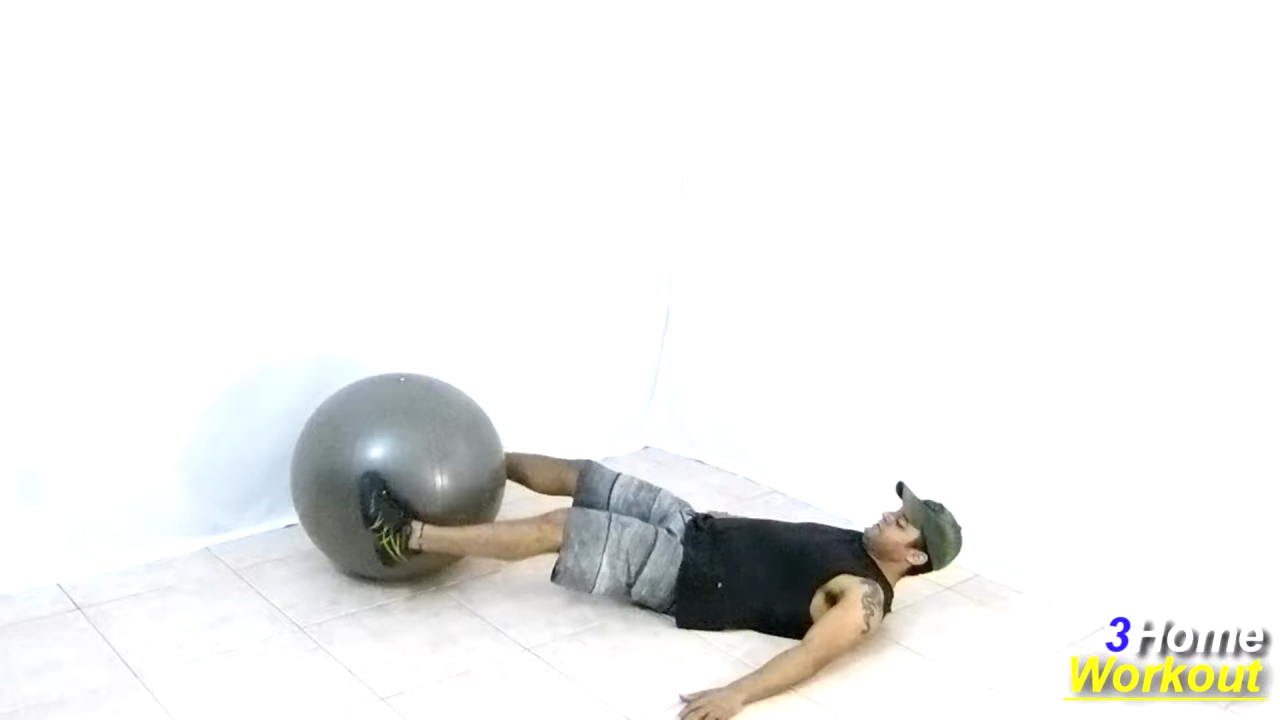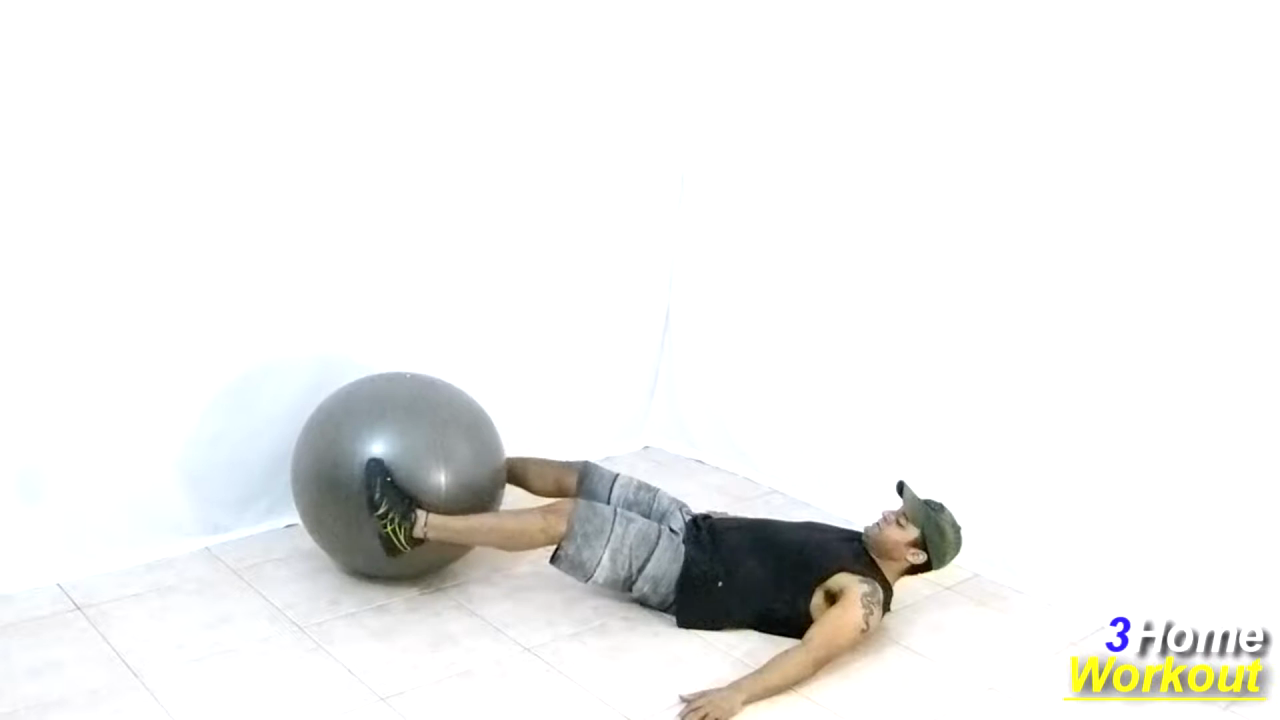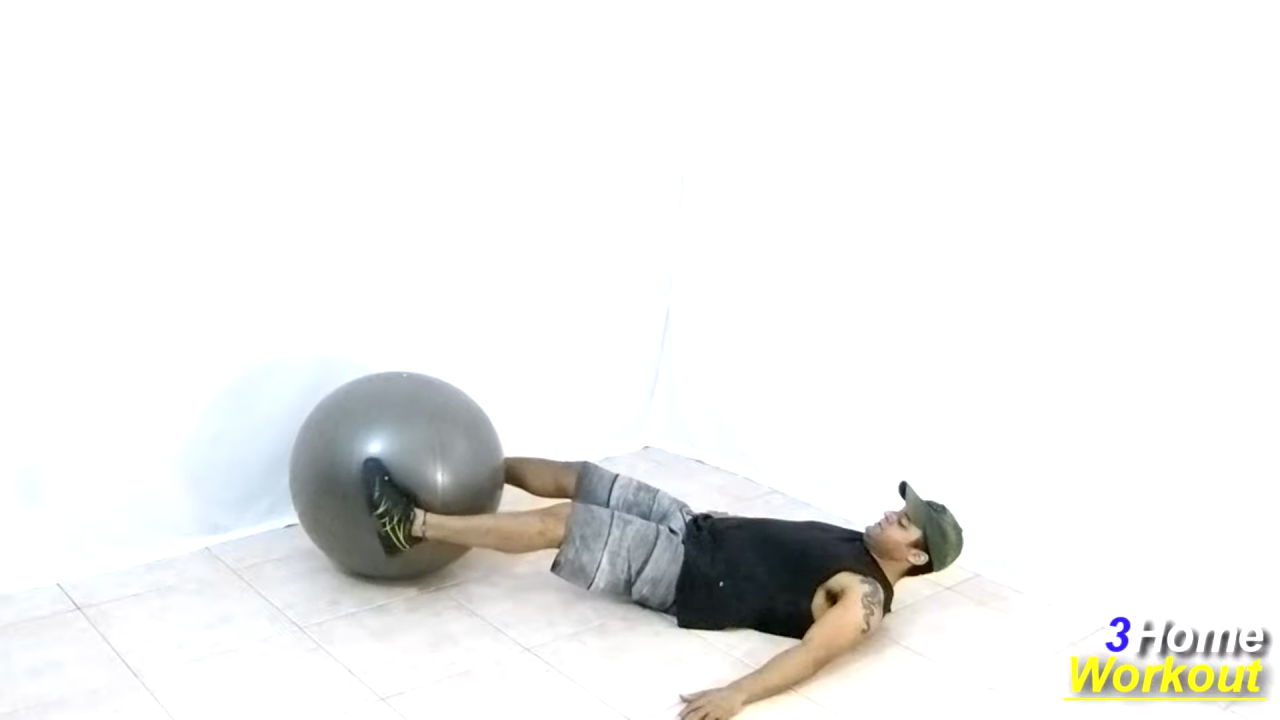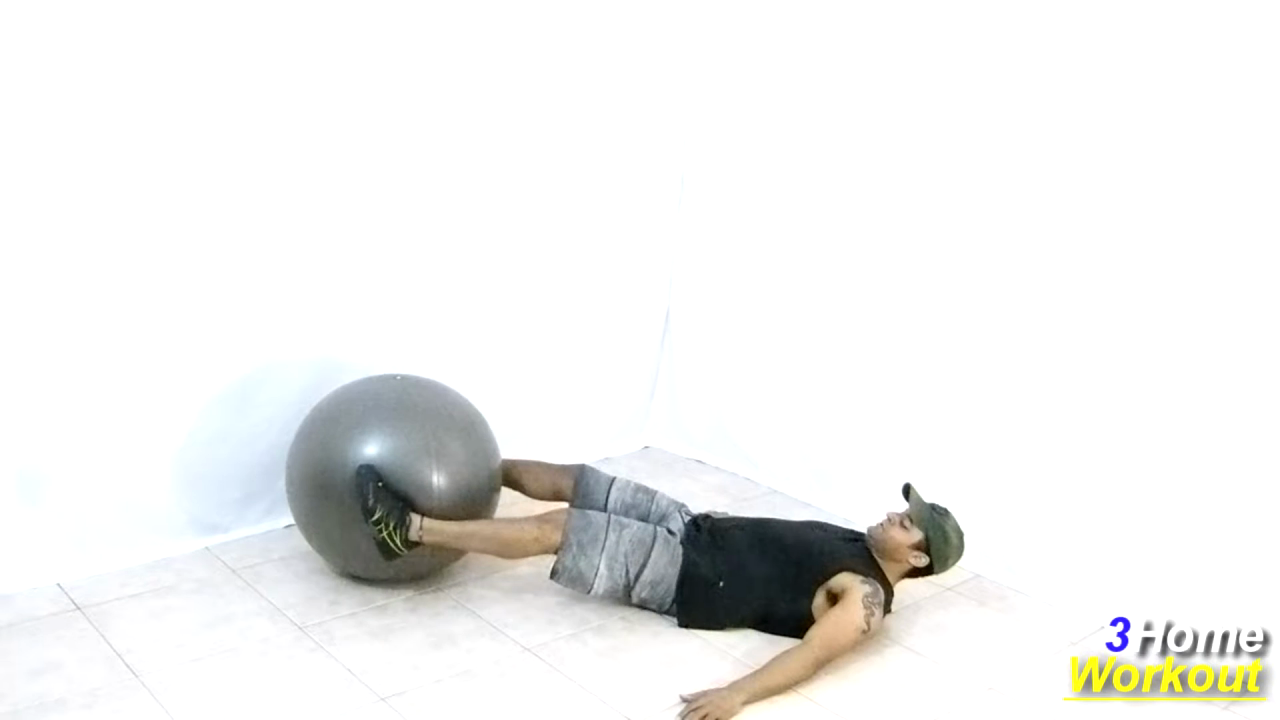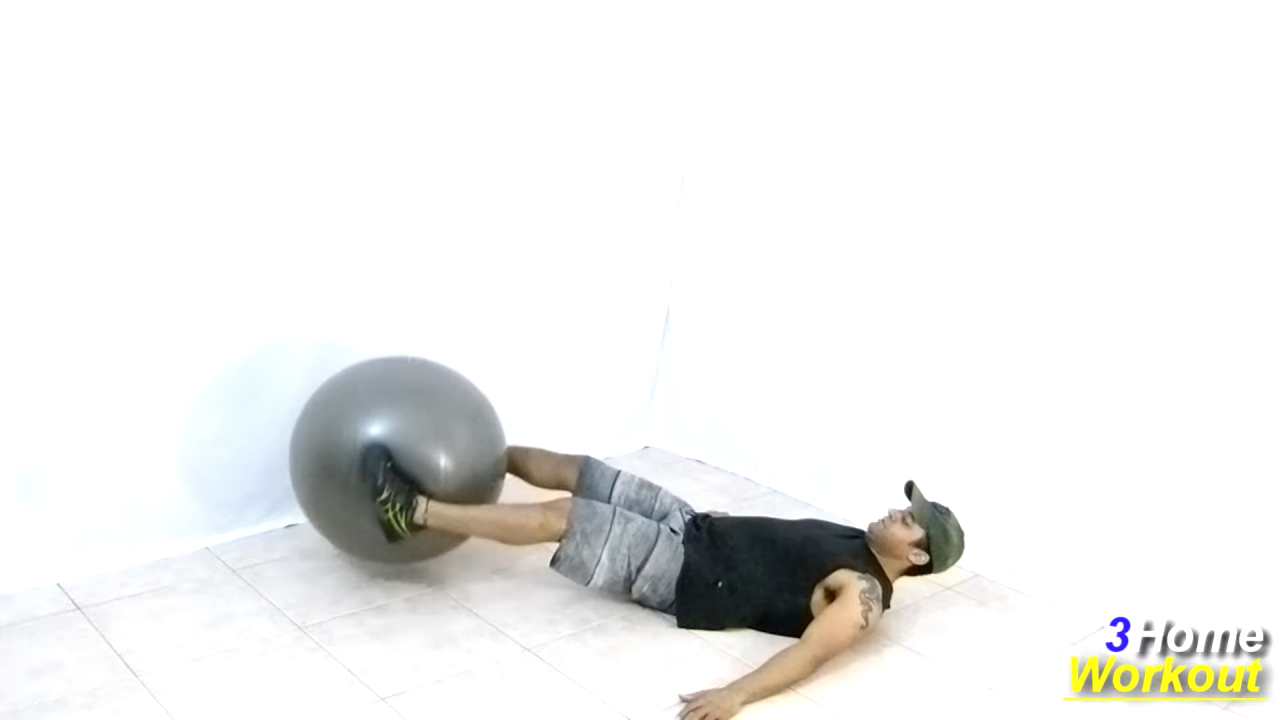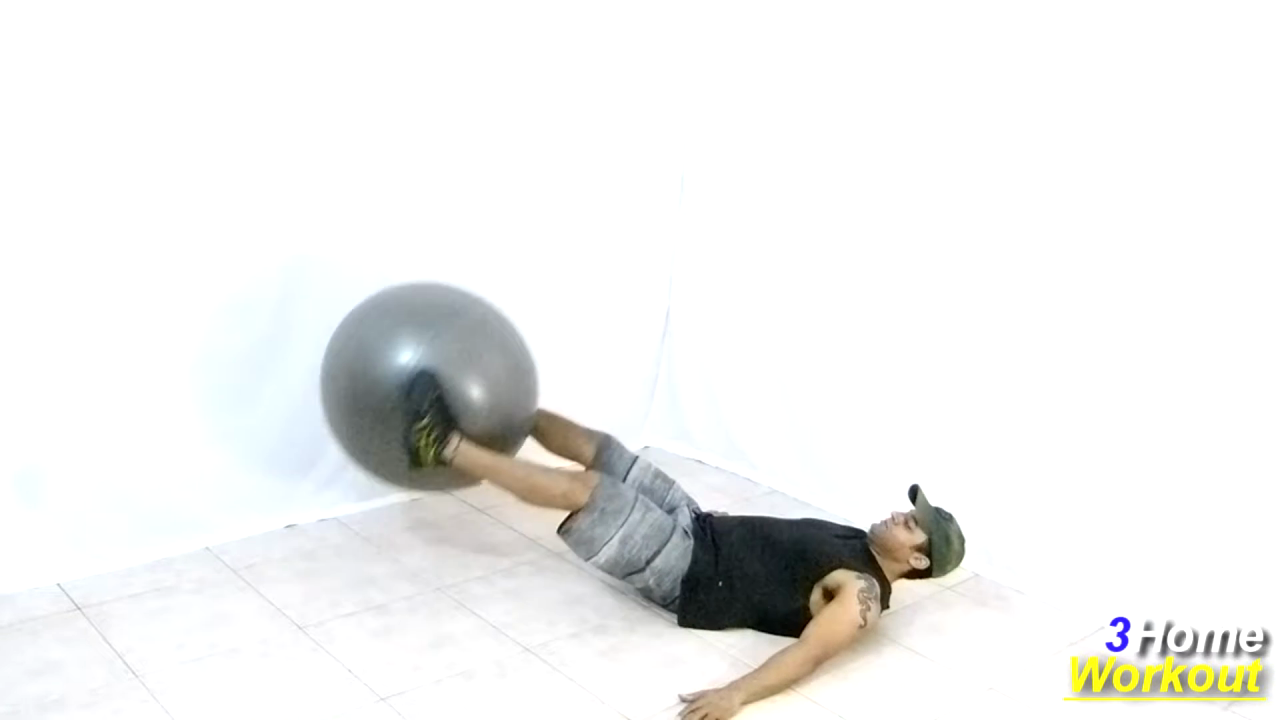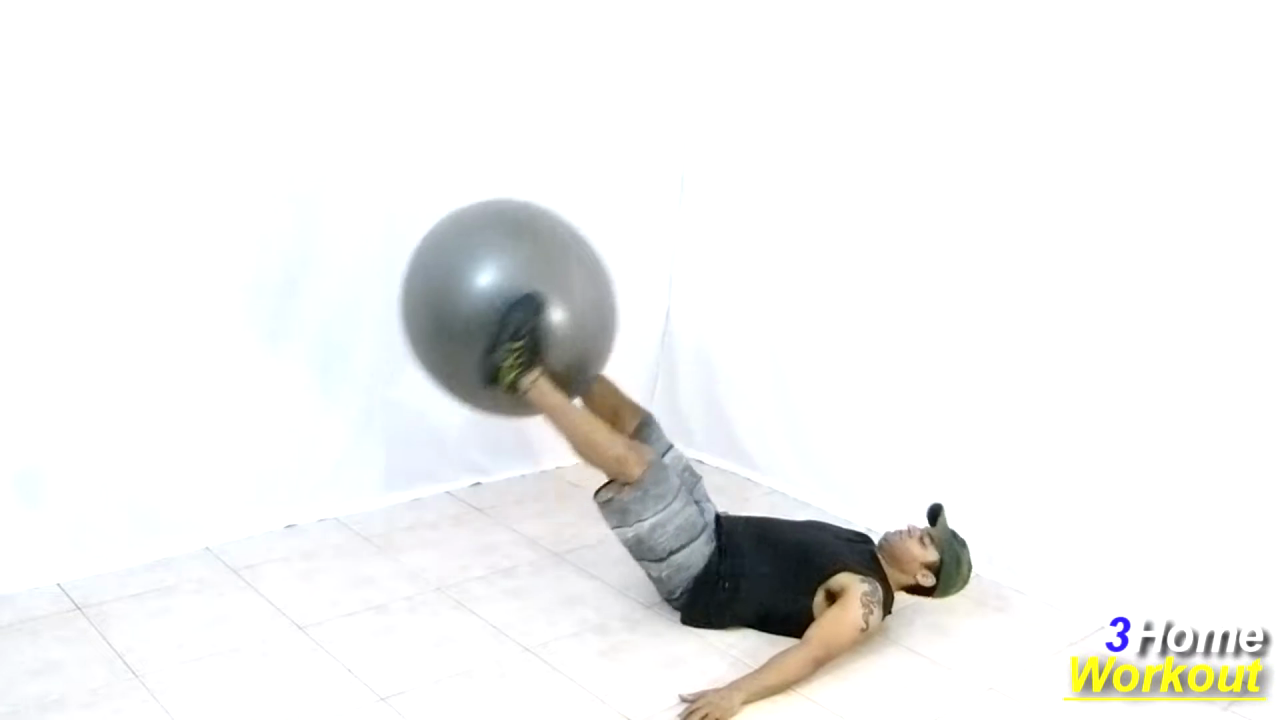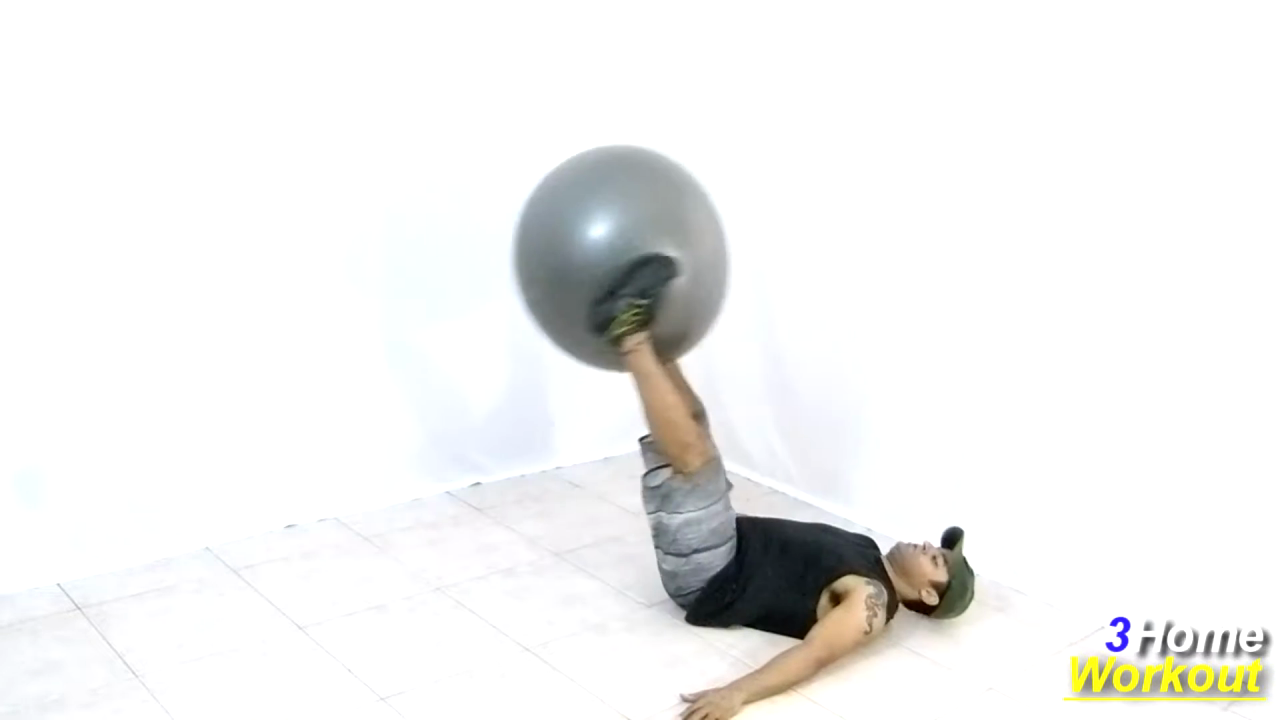
dt=0.2s
person 1, frame 1
left shoulder: (864, 596)
right shoulder: (852, 543)
left elbow: (811, 654)
right wrist: (712, 521)
left hip: (690, 576)
right hip: (696, 529)
left knee: (556, 528)
right knee: (576, 475)
left ankle: (411, 535)
person 1, frame 2
left shoulder: (864, 596)
right shoulder: (850, 542)
left elbow: (810, 653)
right wrist: (714, 521)
left hip: (690, 576)
right hip: (694, 530)
left knee: (560, 518)
right knee: (575, 477)
left ankle: (416, 525)
person 1, frame 3
left shoulder: (865, 596)
right shoulder: (852, 543)
left elbow: (812, 653)
right wrist: (713, 520)
left hip: (690, 576)
right hip: (694, 531)
left knee: (557, 523)
right knee: (574, 476)
left ankle: (415, 525)
person 1, frame 4
left shoulder: (864, 598)
right shoulder: (852, 543)
left elbow: (812, 653)
right wrist: (713, 522)
left hip: (690, 577)
right hip: (693, 531)
left knee: (553, 530)
right knee: (571, 480)
left ankle: (411, 529)
person 1, frame 5
left shoulder: (863, 594)
right shoulder: (853, 542)
left elbow: (811, 652)
right wrist: (665, 505)
left hip: (689, 576)
right hip: (695, 530)
left knee: (559, 517)
right knee: (577, 470)
left ankle: (417, 511)
person 1, frame 6
left shoulder: (862, 595)
right shoulder: (852, 542)
left elbow: (810, 652)
left hip: (693, 574)
right hip: (701, 530)
left knee: (583, 490)
right knee: (596, 447)
left ankle: (447, 446)
person 1, frame 7
left shoulder: (864, 599)
right shoulder: (860, 548)
left elbow: (811, 654)
left hip: (704, 579)
right hip: (718, 532)
left knee: (632, 461)
right knee: (635, 422)
left ankle: (525, 375)
right ankle: (542, 364)
person 1, frame 8
left shoulder: (868, 602)
right shoulder: (866, 553)
left elbow: (815, 653)
left hip: (708, 580)
left knee: (691, 451)
right knee: (689, 416)
left ankle: (629, 333)
right ankle: (633, 324)
